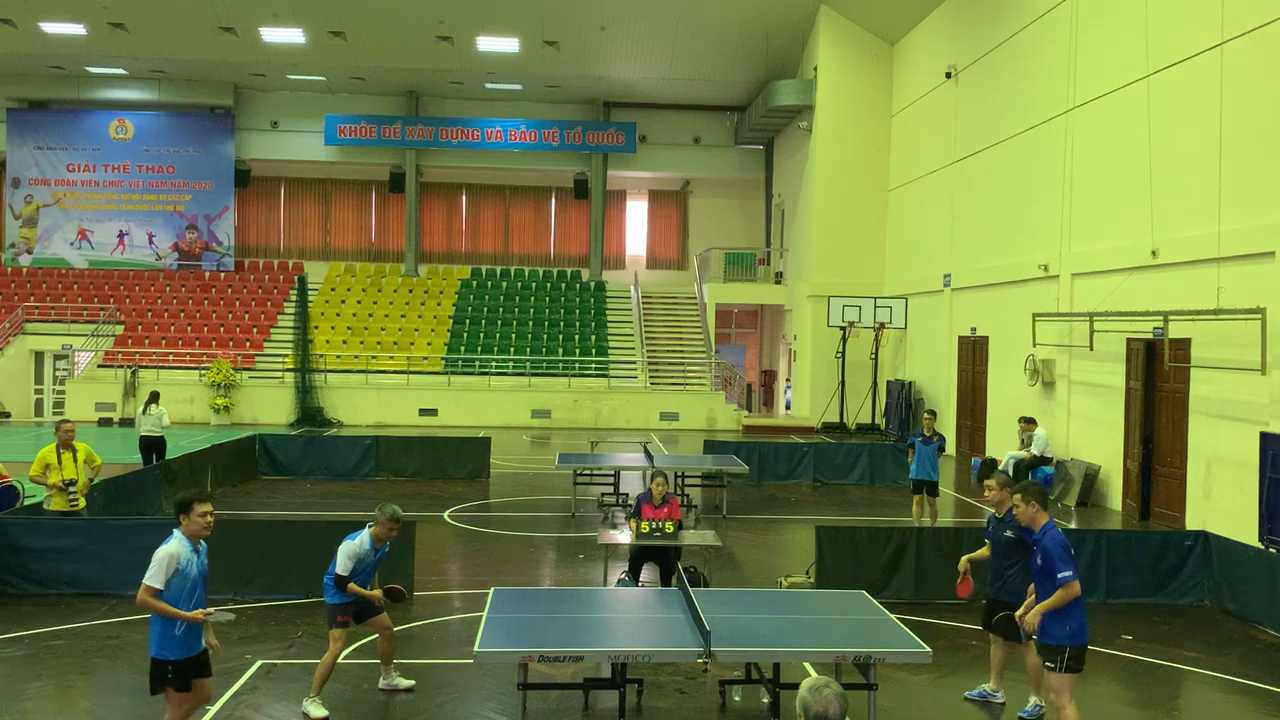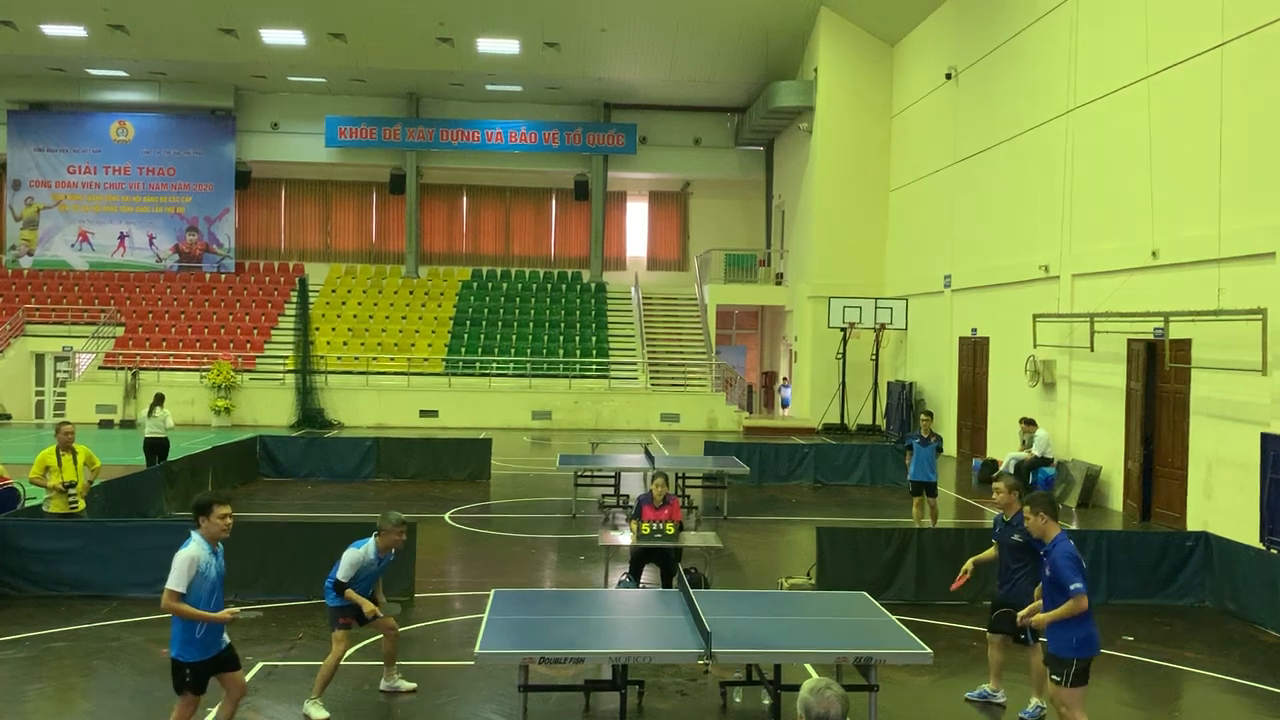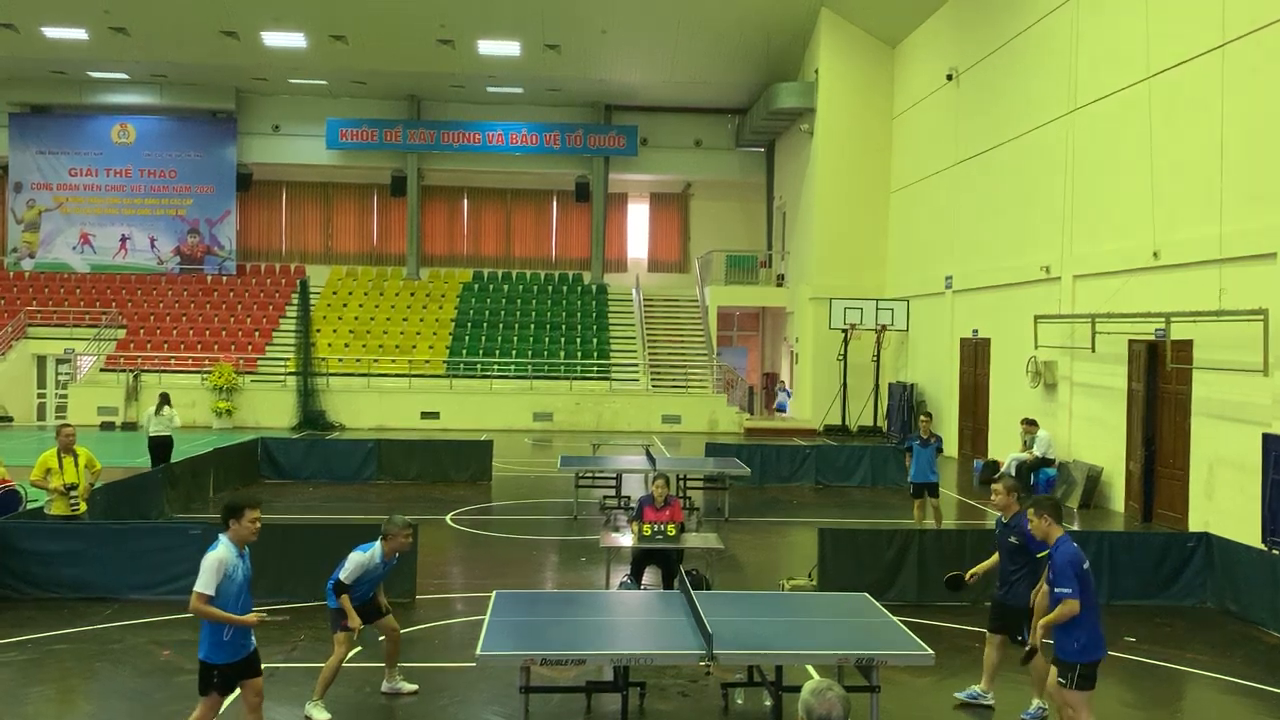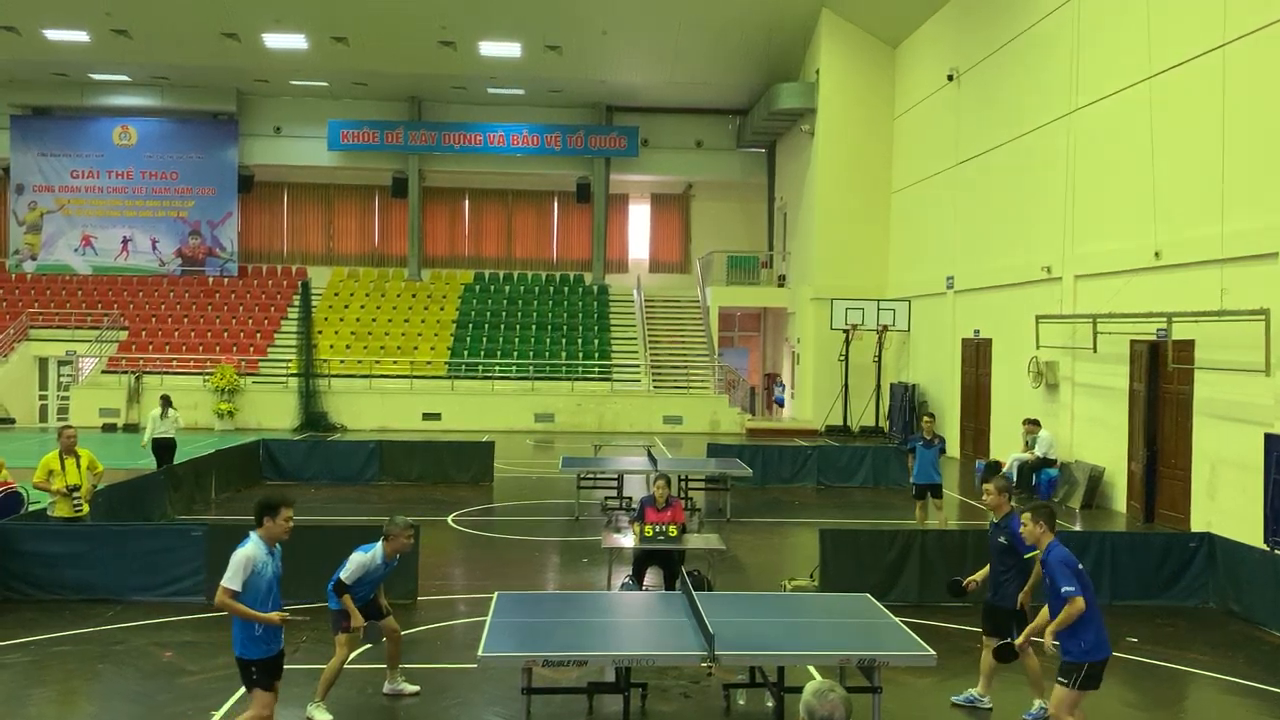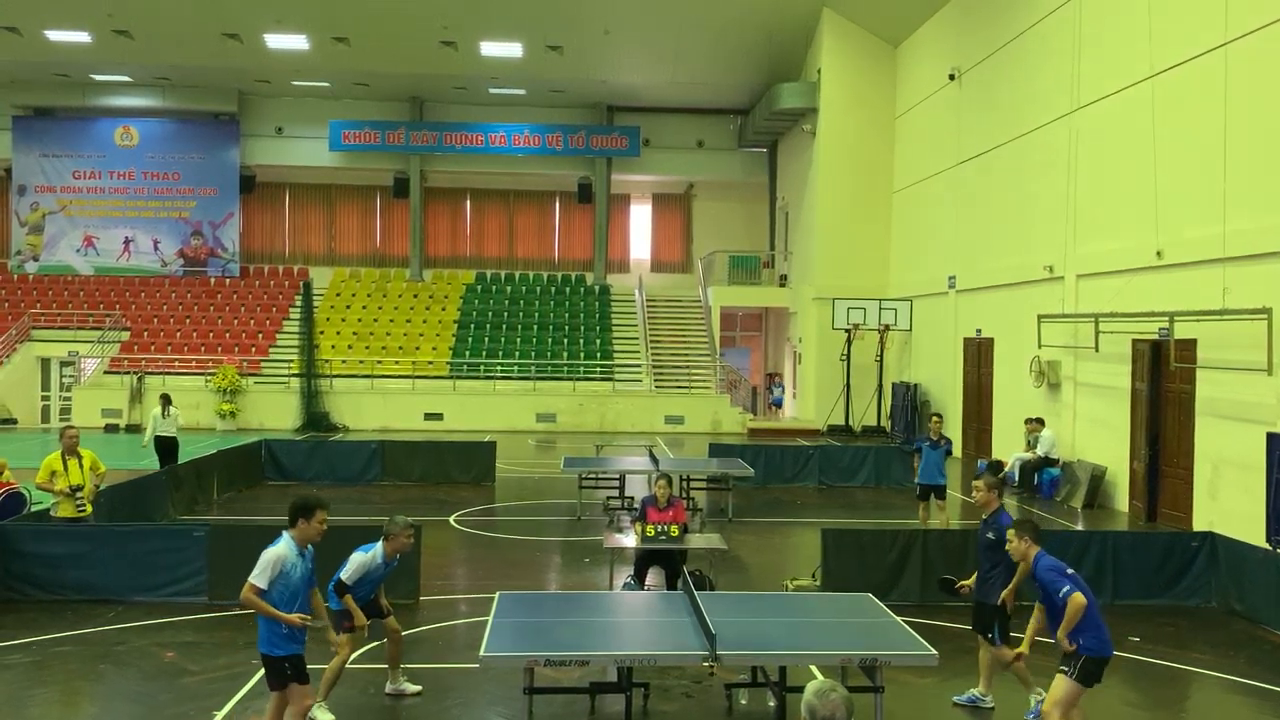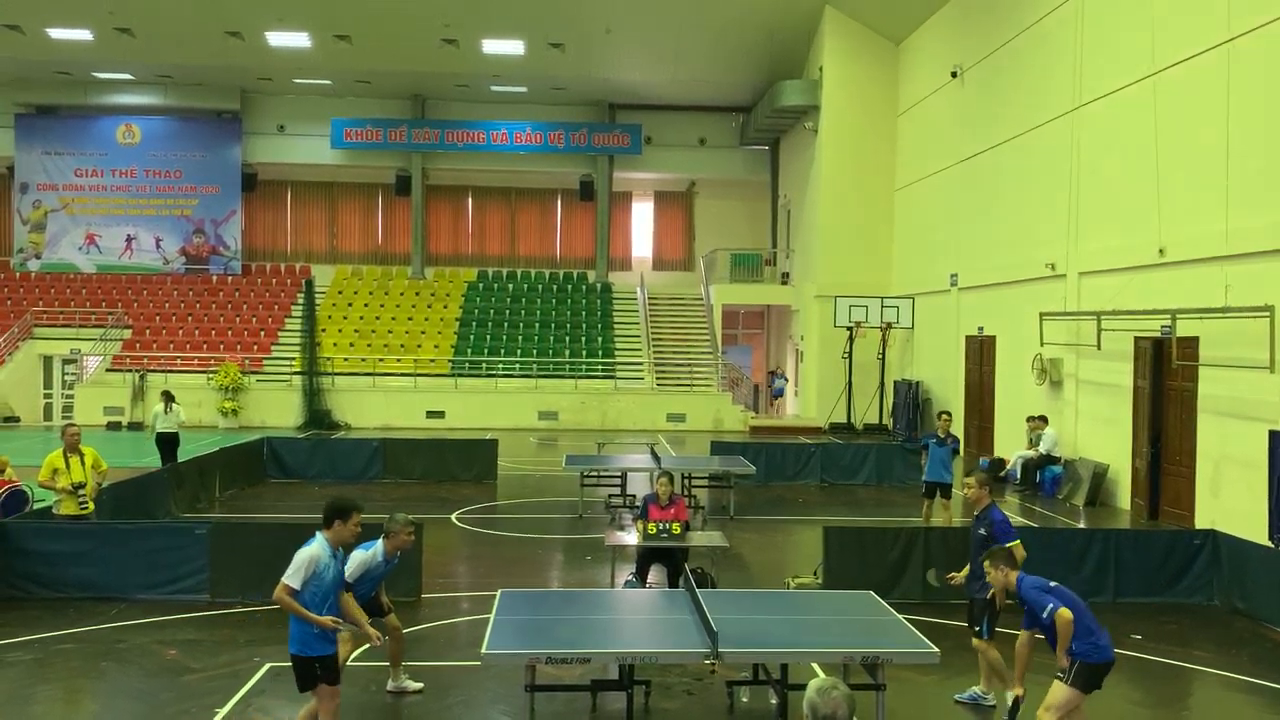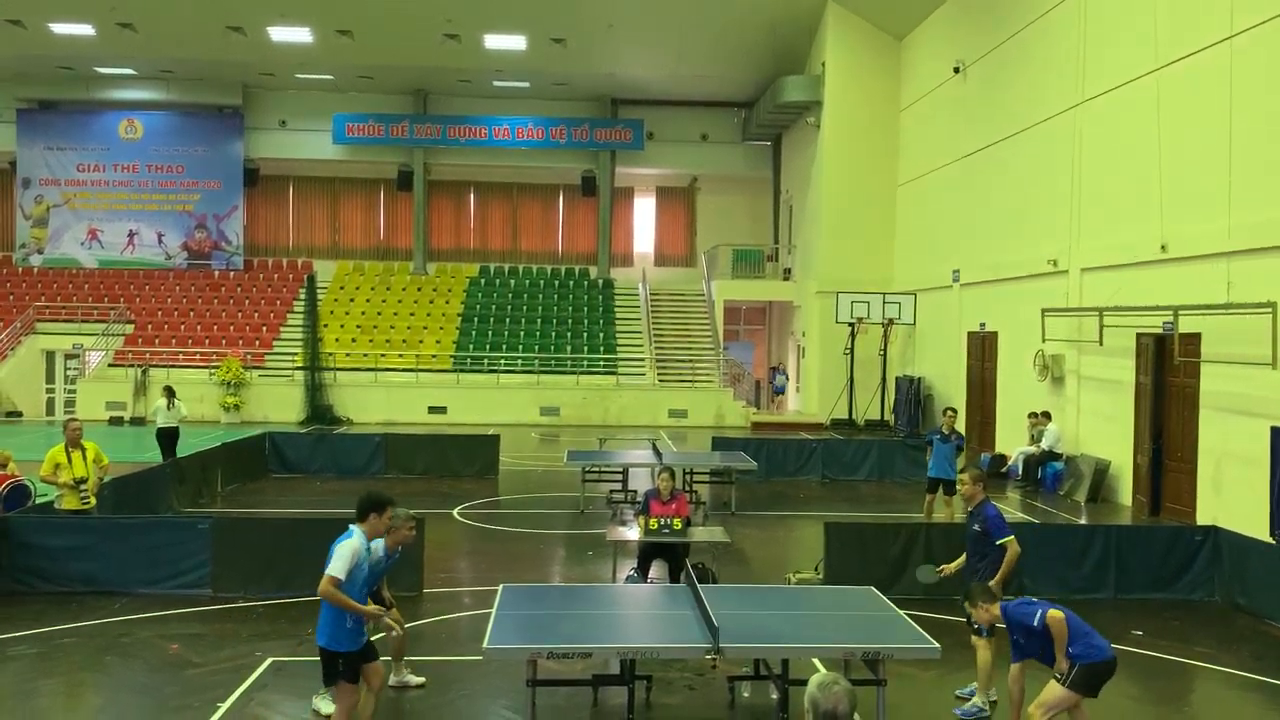
dt=0.2s
person 1, frame 1
left shoulder: (1021, 520)
right shoulder: (992, 519)
right wrist: (968, 558)
left hip: (1017, 594)
right hip: (997, 592)
left knee: (1025, 644)
right knee: (997, 638)
left ankle: (1036, 699)
right ankle: (994, 688)
person 1, frame 2
left shoulder: (1029, 525)
right shoulder: (999, 521)
right wrist: (973, 560)
left hip: (1024, 597)
right hip: (1003, 593)
left knee: (1031, 647)
right knee: (994, 639)
right ankle: (995, 689)
person 1, frame 3
left shoulder: (1026, 526)
right shoulder: (1000, 522)
left wrist: (1038, 591)
right wrist: (980, 568)
left hip: (1022, 599)
right hip: (1002, 594)
right knee: (993, 640)
right ankle: (984, 691)
person 1, frame 4
left shoulder: (1016, 526)
right shoulder: (994, 523)
left wrist: (1026, 592)
right wrist: (980, 576)
left hip: (1012, 600)
right hip: (994, 597)
left knee: (1022, 649)
right knee: (989, 643)
right ankle: (981, 694)
person 1, frame 5
left shoulder: (1004, 523)
right shoulder: (985, 520)
left wrist: (1010, 589)
right wrist: (973, 580)
left hip: (998, 596)
right hip: (983, 594)
left knee: (999, 649)
right knee: (983, 642)
left ankle: (1035, 693)
right ankle: (983, 693)
person 1, frame 6
left shoulder: (996, 519)
right shoulder: (978, 517)
left elbow: (1020, 554)
right wrist: (964, 574)
left hip: (989, 592)
right hip: (976, 589)
left knee: (981, 643)
right knee: (982, 642)
left ankle: (1012, 690)
right ankle: (984, 691)
person 1, frame 7
left shoulder: (990, 514)
right shoulder: (972, 512)
left elbow: (1014, 549)
left wrist: (998, 580)
right wrist: (953, 566)
left hip: (986, 586)
right hip: (974, 584)
left knee: (980, 640)
right knee: (983, 637)
right ankle: (985, 687)
person 2, frame 1
left shoulder: (201, 548)
right shoulder: (169, 551)
right elbow: (143, 598)
left wrist: (208, 630)
right wrist: (186, 615)
left hip: (194, 643)
right hip: (170, 647)
left knee: (203, 696)
person 2, frame 2
left shoulder: (217, 549)
right shoulder: (189, 554)
right elbow: (168, 603)
right wrist: (213, 617)
left hip: (217, 642)
right hip: (190, 648)
left knee: (238, 689)
person 2, frame 3
left shoulder: (243, 551)
right shoulder: (217, 556)
right elbow: (196, 606)
right wrist: (240, 620)
left hip: (244, 645)
right hip: (219, 650)
left knee: (255, 699)
person 2, frame 4
left shoulder: (275, 550)
right shoulder: (246, 553)
right elbow: (221, 600)
right wrist: (262, 617)
left hip: (272, 643)
right hip: (252, 647)
left knee: (269, 702)
person 2, frame 5
left shoulder: (307, 551)
right shoulder: (277, 553)
right elbow: (247, 596)
left wrist: (328, 630)
right wrist: (284, 617)
left hip: (294, 642)
right hip: (279, 644)
left knee: (280, 702)
person 2, frame 6
left shoulder: (337, 554)
right shoulder: (310, 553)
right elbow: (280, 596)
left wrist: (366, 627)
right wrist: (315, 619)
left hip: (325, 642)
right hip: (310, 644)
left knee: (322, 701)
person 2, frame 7
left shoulder: (362, 545)
right shoulder: (350, 545)
right elbow: (324, 589)
left wrist: (381, 617)
right wrist: (362, 610)
left hip: (355, 634)
right hip: (338, 638)
left knee: (376, 681)
right knee: (348, 701)
person 3, frame 1
left shoulder: (1052, 540)
right shoulder: (1043, 538)
left elbow: (1073, 588)
left wrist: (1038, 611)
right wrist: (1026, 606)
left hip: (1065, 634)
right hip: (1055, 632)
left knee: (1060, 699)
right knee: (1060, 696)
person 3, frame 2
left shoulder: (1061, 553)
right shoulder: (1055, 549)
left elbow: (1080, 602)
left wrist: (1046, 617)
right wrist: (1031, 609)
left hip: (1073, 644)
right hip: (1062, 640)
right knee: (1056, 698)
person 3, frame 3
left shoulder: (1063, 556)
right shoulder: (1063, 550)
left elbow: (1071, 606)
right elbow: (1049, 590)
left wrist: (1042, 624)
right wrist: (1040, 625)
left hip: (1079, 647)
right hip: (1070, 643)
right knee: (1056, 692)
person 3, frame 4
left shoulder: (1056, 559)
right shoulder: (1053, 556)
left elbow: (1077, 605)
right elbow: (1055, 605)
left wrist: (1050, 630)
right wrist: (1027, 634)
left hip: (1084, 649)
right hip: (1077, 646)
person 3, frame 5
left shoulder: (1045, 568)
right shoulder: (1042, 567)
left elbow: (1079, 601)
right elbow: (1041, 612)
left wrist: (1061, 633)
right wrist: (1026, 643)
left hip: (1088, 647)
right hip: (1084, 645)
person 3, frame 6
left shoulder: (1029, 589)
right shoulder: (1028, 587)
left elbow: (1065, 617)
right elbow: (1024, 643)
left wrist: (1061, 653)
right wrist: (1018, 685)
left hip: (1088, 654)
right hip: (1098, 651)
right knee: (1069, 706)
person 3, frame 7
left shoulder: (1014, 611)
right shoulder: (1015, 630)
left elbow: (1057, 617)
right elbow: (1015, 679)
left wrist: (1061, 659)
left hip: (1090, 658)
right hip: (1100, 657)
right knee: (1070, 702)
person 4, frame 1
left shoulder: (384, 542)
right shoulder: (352, 545)
right elbow: (340, 581)
left wrist: (375, 590)
right wrist: (369, 594)
left hip: (363, 594)
right hip: (339, 596)
left knee: (387, 629)
right knee: (337, 647)
left ankle: (388, 678)
right ankle: (311, 700)
person 4, frame 2
left shoulder: (390, 550)
right shoulder: (357, 552)
right elbow: (339, 586)
left wrist: (379, 595)
right wrist: (363, 603)
left hip: (365, 597)
right hip: (340, 598)
left knee: (392, 629)
right knee: (340, 649)
left ankle: (390, 679)
right ankle: (312, 702)
person 4, frame 3
left shoulder: (392, 554)
right shoulder: (363, 556)
right elbow: (339, 587)
left wrist: (380, 596)
right wrist: (352, 616)
left hip: (365, 597)
right hip: (342, 600)
left knee: (394, 631)
right knee: (342, 651)
left ankle: (392, 681)
right ankle: (314, 703)
person 4, frame 4
left shoulder: (393, 555)
right shoulder: (364, 556)
right elbow: (339, 587)
left wrist: (381, 597)
right wrist: (355, 615)
left hip: (366, 599)
right hip: (343, 602)
left knee: (394, 632)
right knee: (343, 653)
left ankle: (393, 682)
person 4, frame 5
left shoulder: (394, 555)
right shoulder: (364, 557)
right elbow: (340, 588)
left wrist: (381, 597)
right wrist: (357, 615)
left hip: (366, 599)
right hip: (343, 602)
left knee: (395, 632)
right knee: (345, 653)
left ankle: (395, 682)
person 4, frame 6
left shoulder: (394, 553)
right shoulder: (365, 554)
left wrist: (381, 596)
left hip: (367, 596)
left knee: (396, 629)
right knee: (346, 649)
left ankle: (397, 680)
person 4, frame 7
left shoulder: (396, 548)
right shoulder: (369, 549)
left wrist: (383, 590)
left hip: (369, 591)
left knee: (398, 624)
left ankle: (399, 674)
right ankle: (322, 696)
